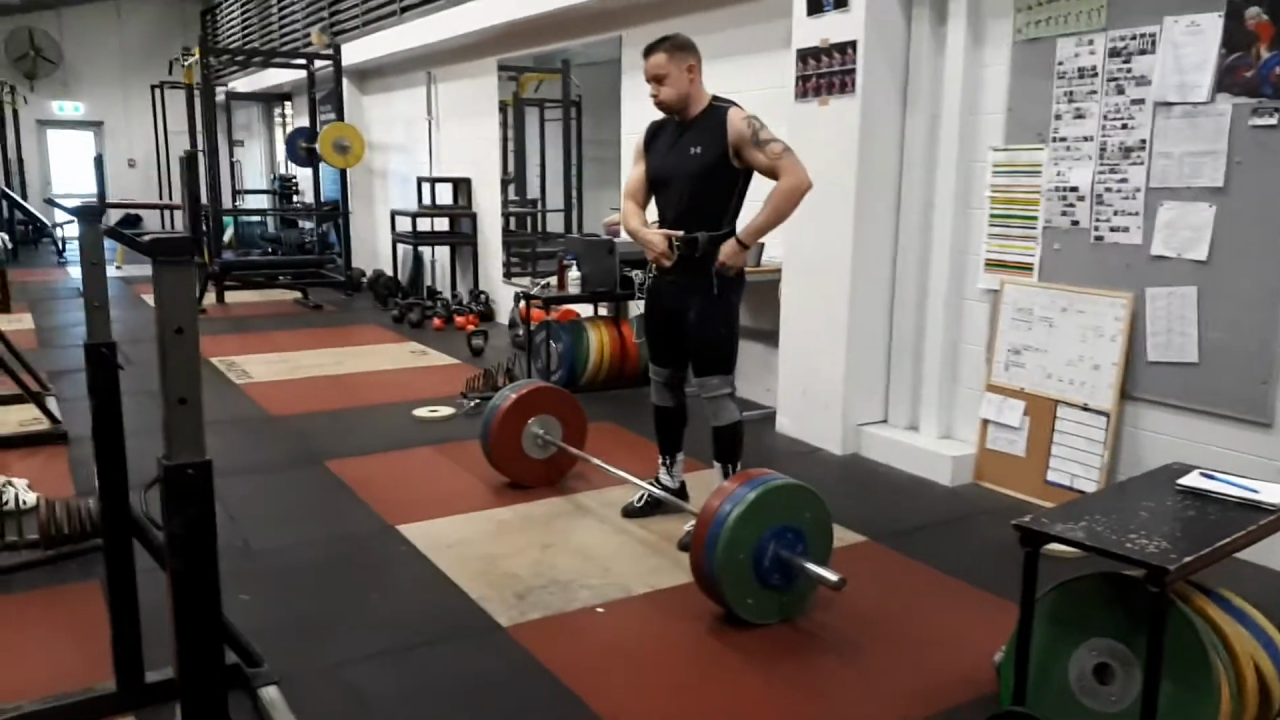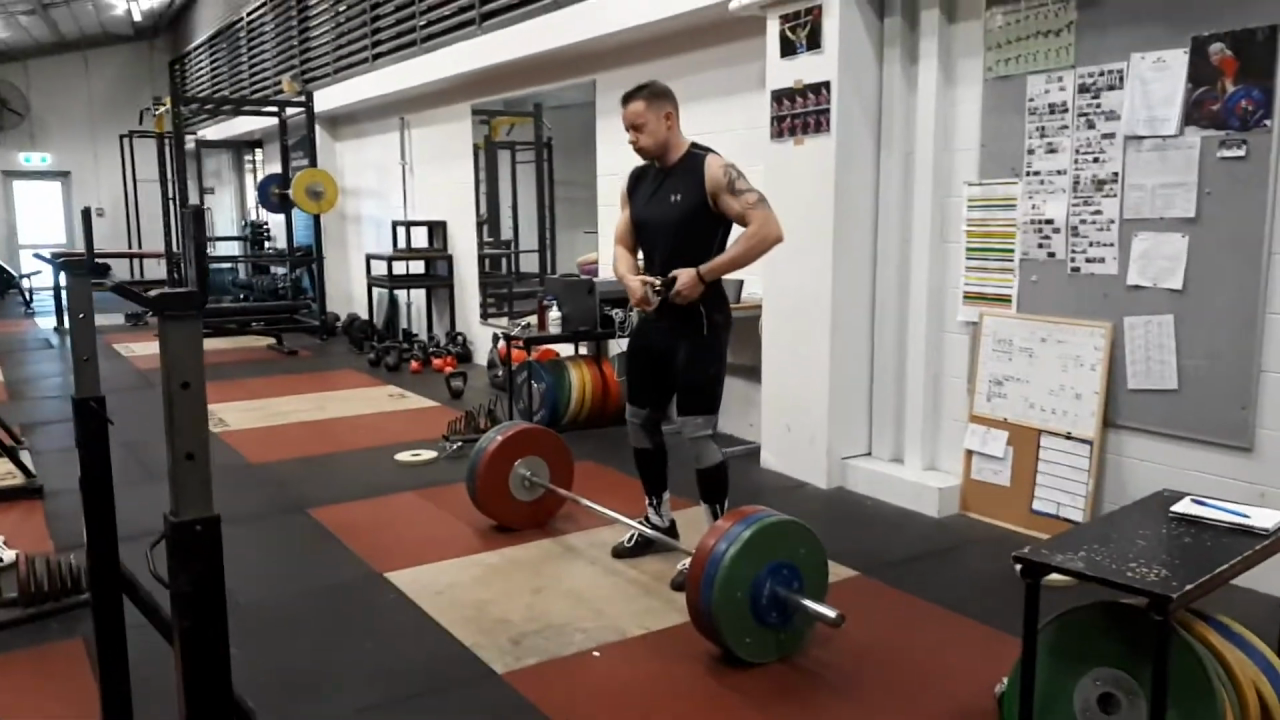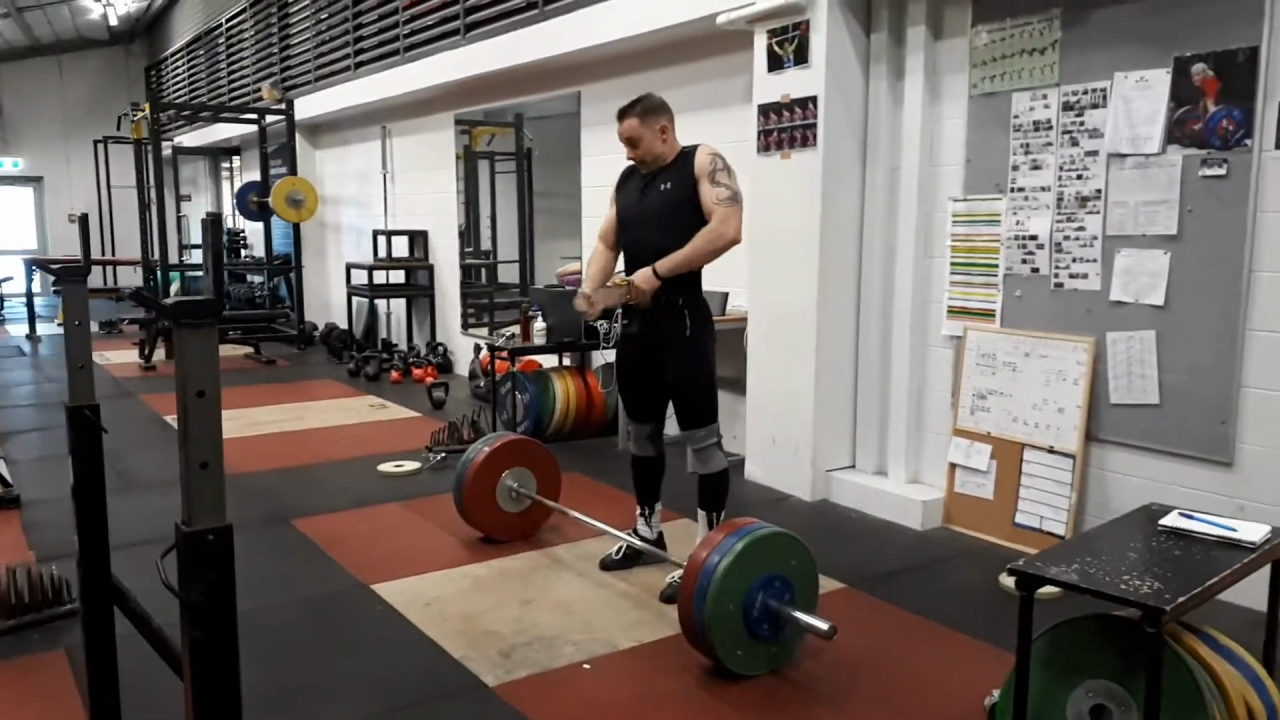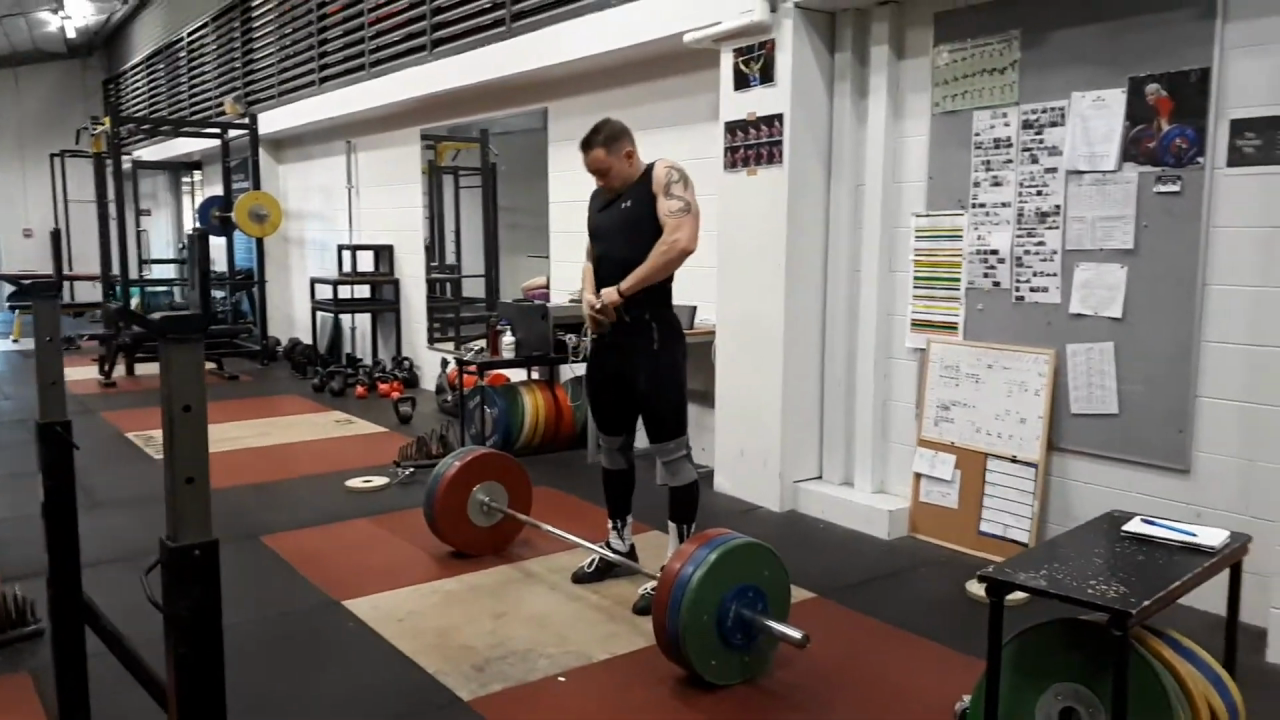
dt=0.5s
person 1, frame 1
left shoulder: (733, 124)
right shoulder: (654, 135)
left elbow: (796, 179)
right elbow: (631, 203)
left wrist: (743, 242)
right wrist: (645, 234)
left hip: (711, 276)
right hip: (666, 274)
left knee: (715, 390)
right knee: (663, 381)
right ankle: (669, 481)
person 1, frame 2
left shoulder: (711, 170)
right shoulder: (636, 181)
left elbow: (768, 229)
right elbow: (623, 246)
left wrist: (703, 273)
right wrist: (630, 280)
left hip: (700, 319)
right hip: (654, 318)
left knee: (696, 431)
right knee: (639, 420)
right ankle: (658, 521)
person 1, frame 3
left shoulder: (704, 164)
right shoulder: (627, 180)
left elbow: (727, 230)
right elbow: (607, 242)
left wrist: (658, 273)
right wrist: (591, 284)
left hip: (682, 321)
right hip: (636, 323)
left knee: (701, 438)
right knee: (641, 432)
right ankle: (647, 533)
person 1, frame 4
left shoulder: (665, 178)
right shoulder: (599, 199)
left elbow: (681, 241)
left wrist: (622, 292)
right wrist: (590, 297)
left hip: (652, 335)
right hip: (607, 338)
left knee: (670, 451)
right knee: (612, 446)
right ankle: (619, 545)
